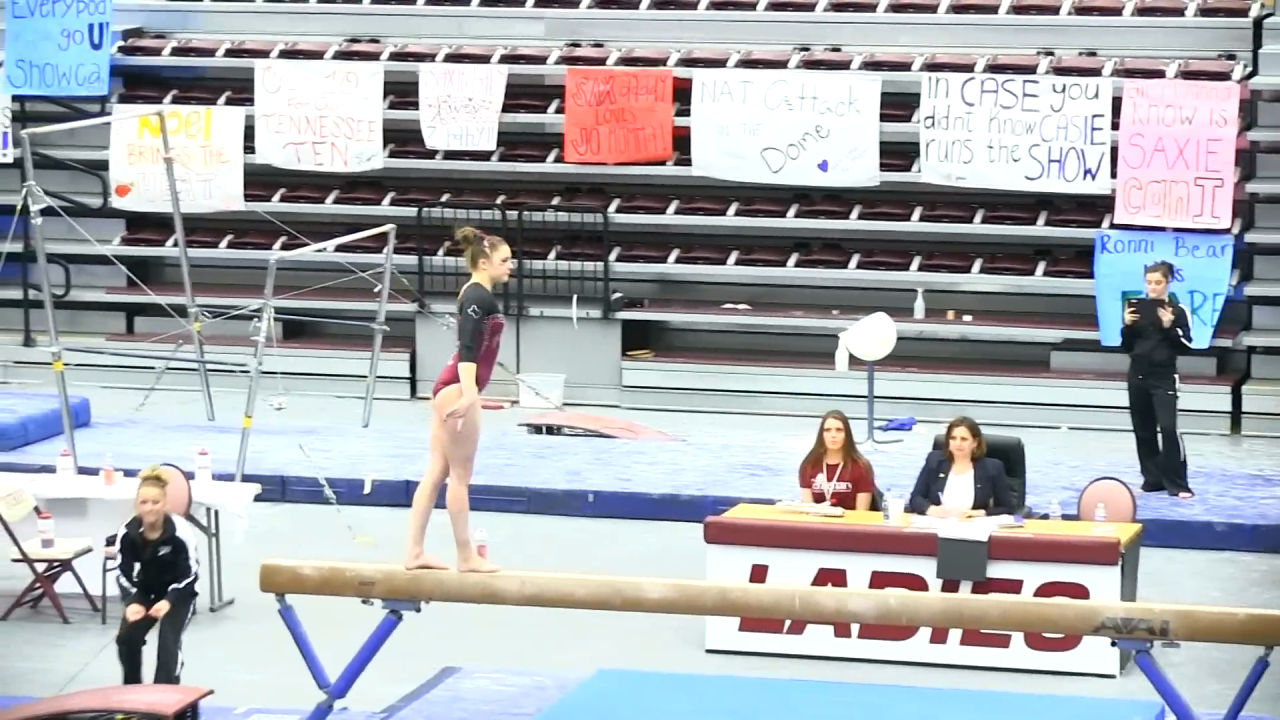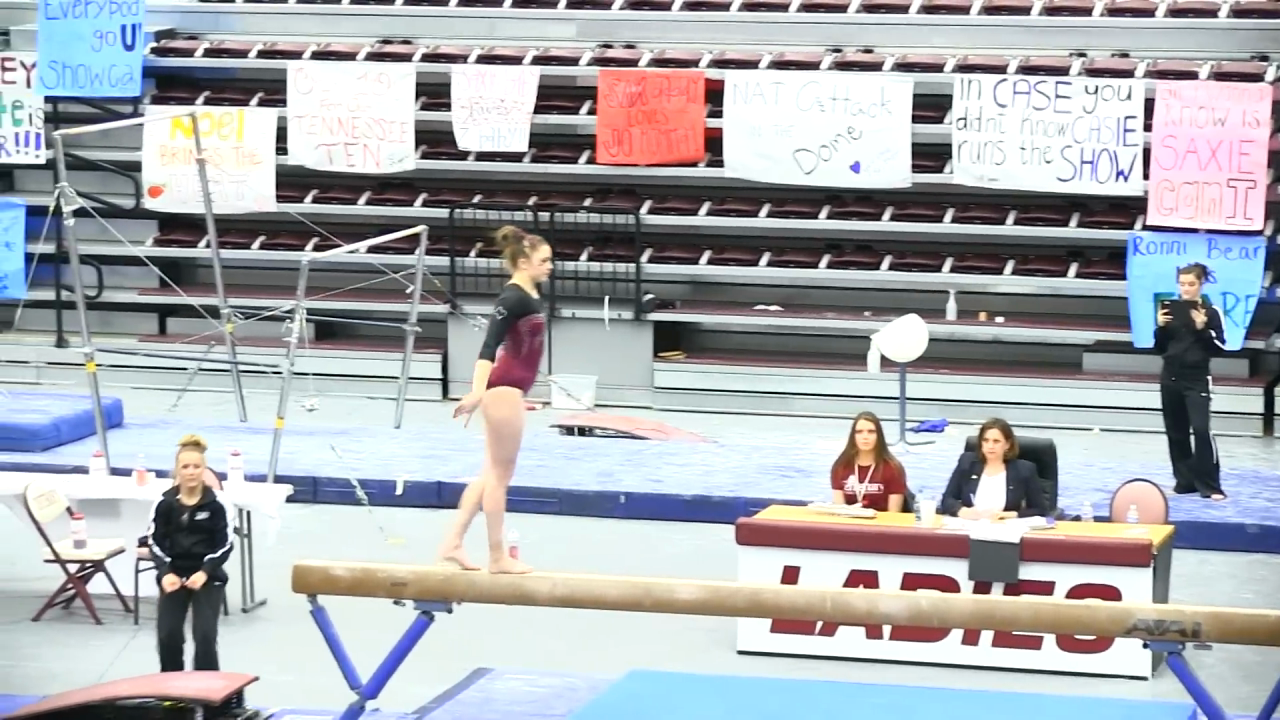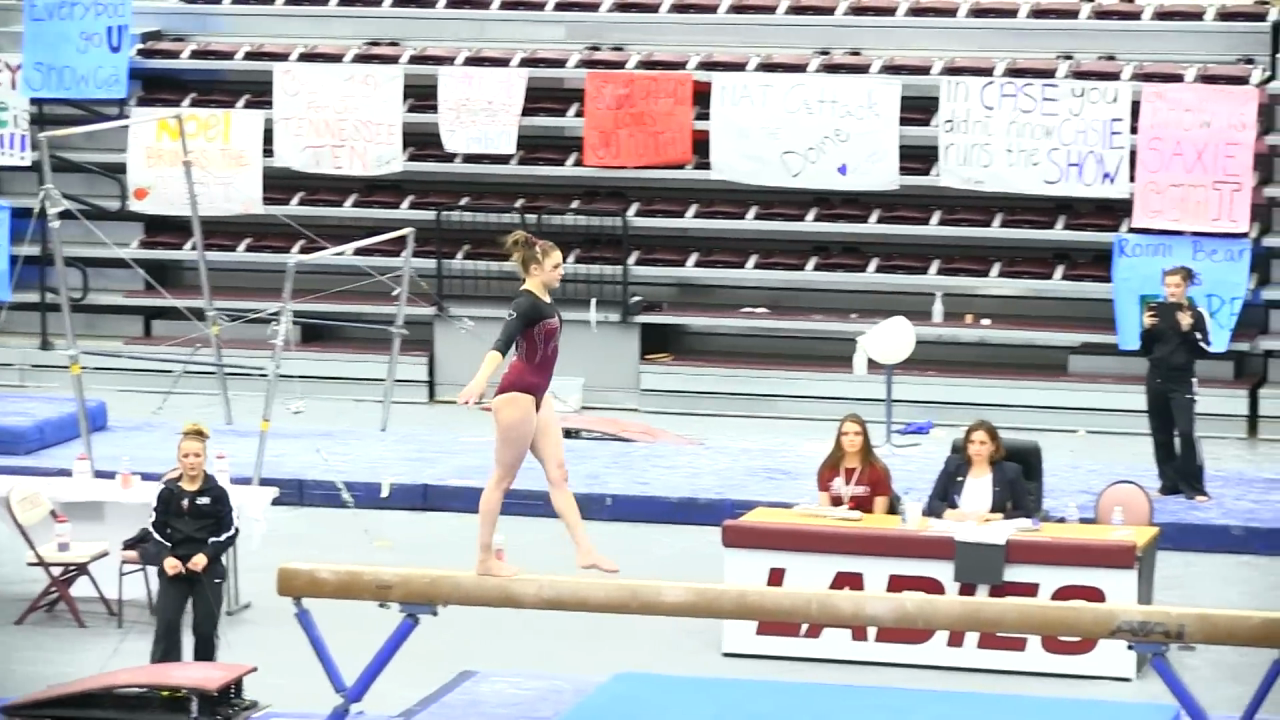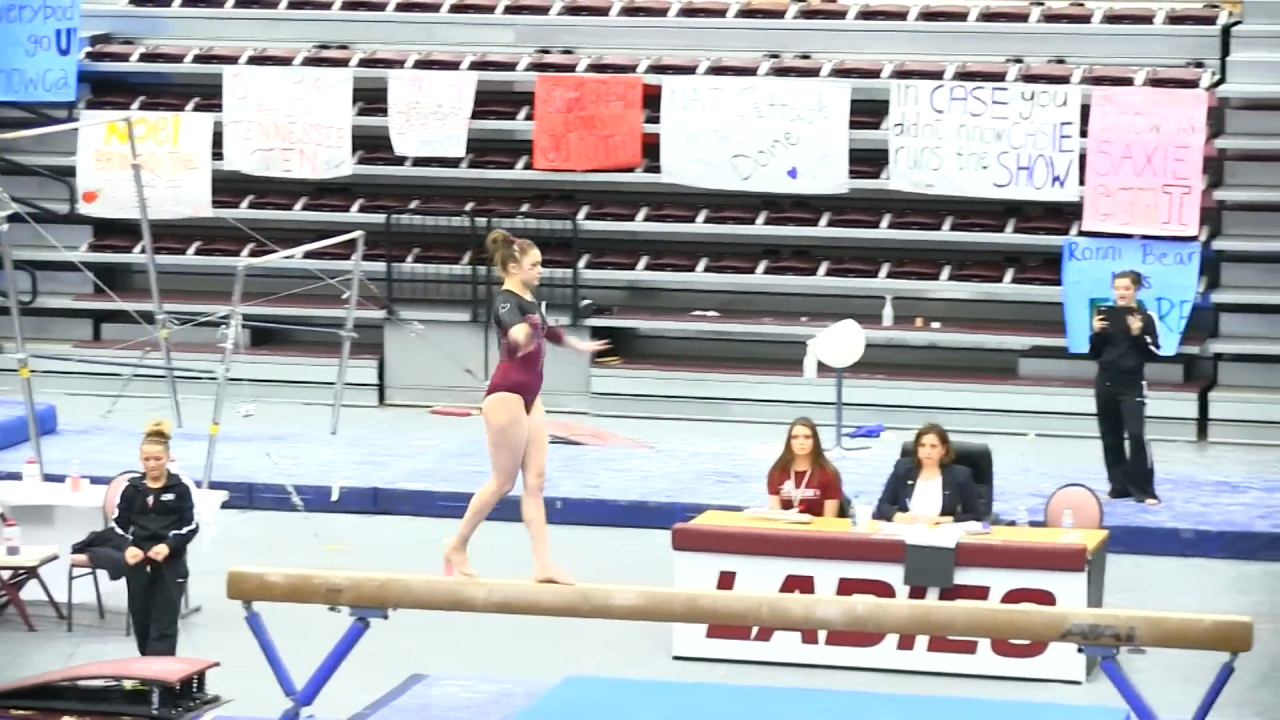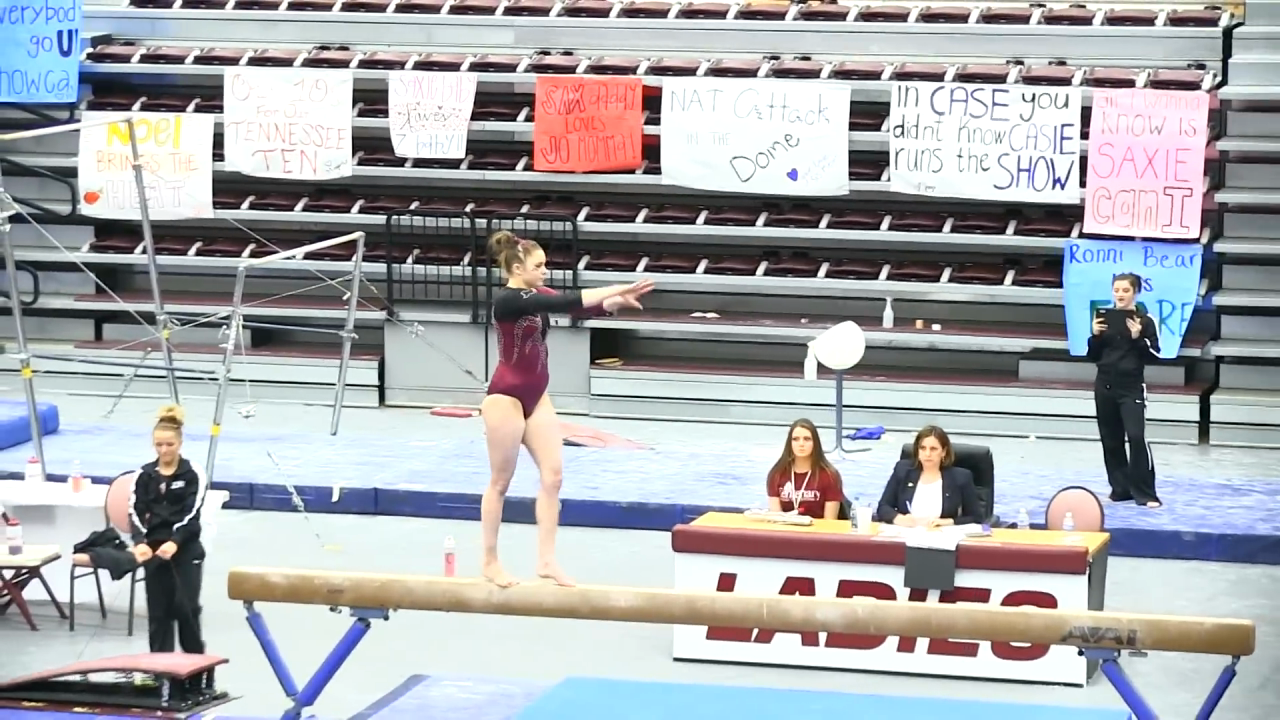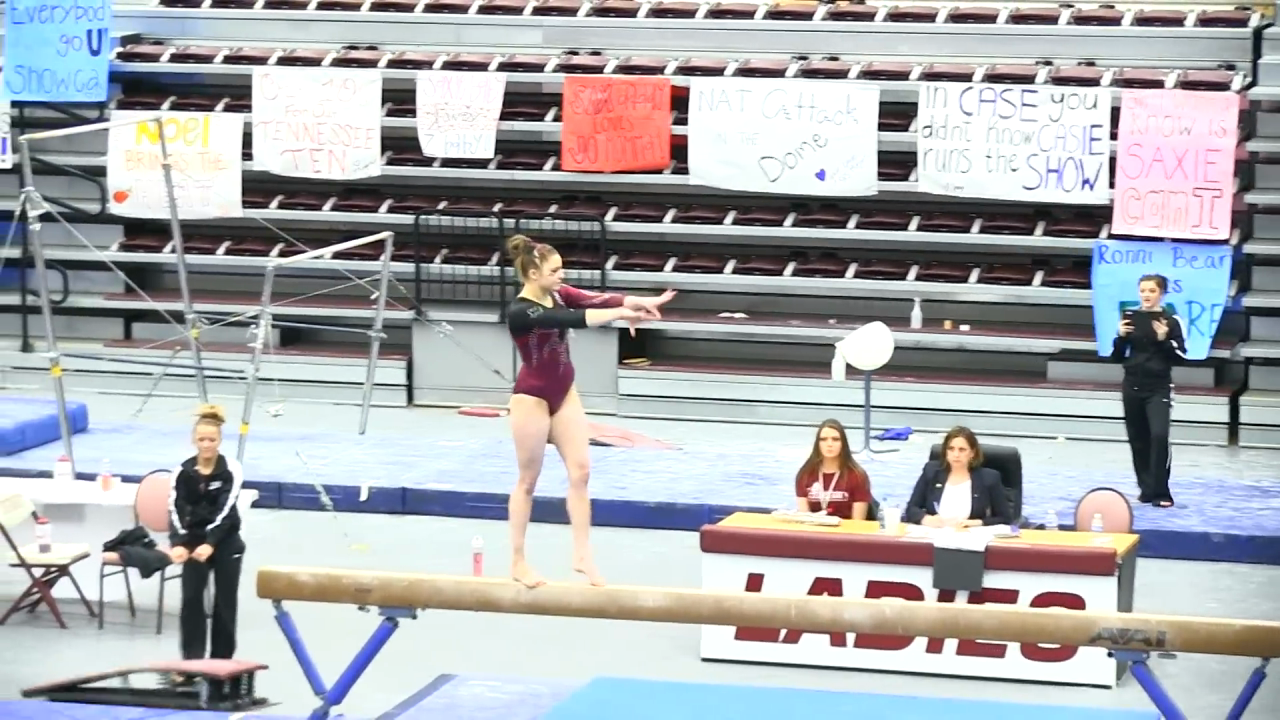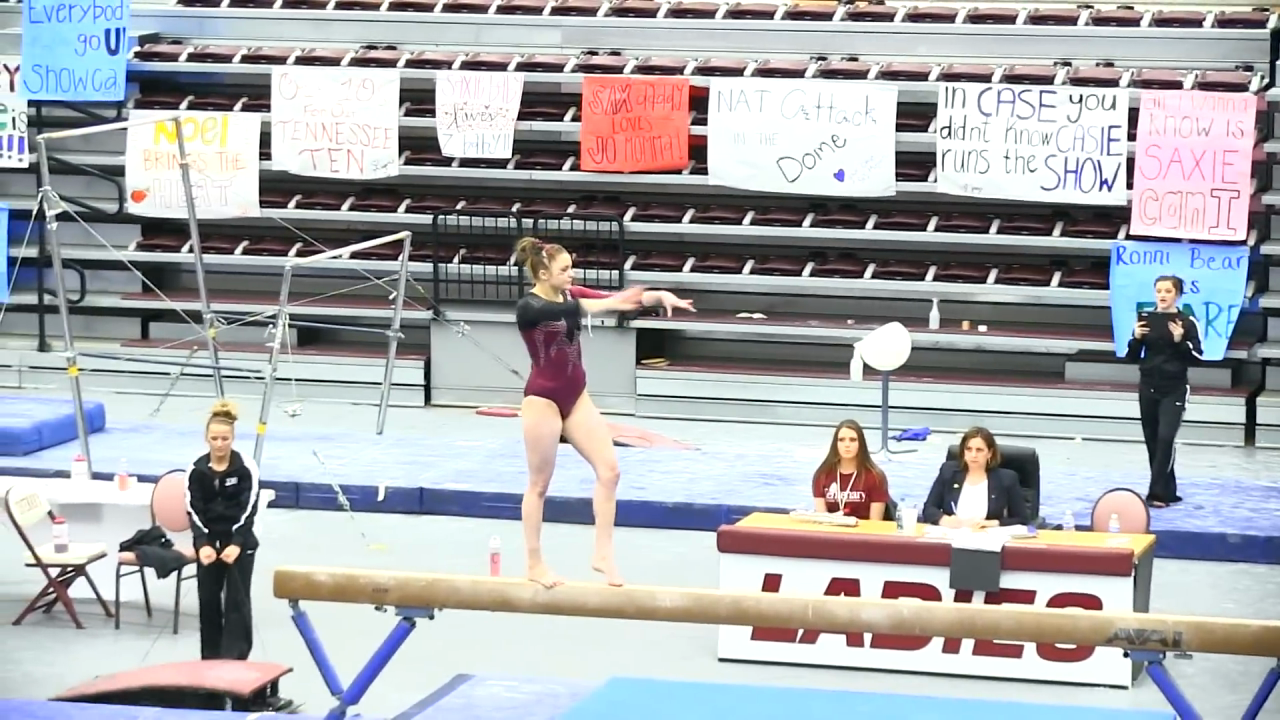
dt=0.3s
person 1, frame 1
left shoulder: (474, 293)
right shoulder: (479, 297)
right elbow: (468, 349)
right wrist: (468, 395)
left hip: (451, 387)
right hip: (458, 388)
left knee: (436, 472)
right knee: (460, 475)
left ankle: (415, 551)
right ankle: (466, 556)
person 1, frame 2
left shoulder: (529, 294)
right shoulder: (513, 298)
right elbow: (489, 346)
right wrist: (476, 390)
left hip: (513, 391)
right hip: (505, 391)
left knee: (492, 473)
right knee: (501, 476)
left ankle: (452, 544)
right ankle: (497, 557)
person 1, frame 3
left shoulder: (543, 299)
right shoulder: (526, 303)
right elbow: (502, 341)
right wrist: (481, 379)
left hip: (536, 396)
right hip: (516, 395)
left knee: (559, 476)
right knee: (502, 479)
left ankle: (585, 551)
right ankle: (486, 557)
person 1, frame 4
left shoulder: (529, 299)
right shoulder: (508, 301)
left elbow: (545, 328)
right elbow: (511, 322)
left wrist: (578, 344)
right wrist: (518, 335)
left hip: (529, 398)
right hip: (507, 397)
left knee: (536, 481)
right knee: (503, 483)
left ankle: (544, 564)
right ankle: (456, 548)
person 1, frame 5
left shoulder: (537, 294)
right shoulder: (507, 299)
left elbow: (581, 306)
right elbow: (565, 302)
left wrist: (618, 298)
right wrist: (615, 291)
left hip: (536, 398)
right hip: (505, 398)
left knee: (552, 477)
right knee: (500, 482)
left ankle: (546, 560)
right ankle: (490, 561)
person 1, frame 6
left shoulder: (557, 293)
right shoulder: (520, 312)
left elbow: (596, 301)
right elbow: (573, 319)
left wrist: (638, 302)
right wrist: (621, 313)
left hip: (564, 395)
right hip: (532, 398)
left knee: (580, 472)
right knee: (528, 480)
left ankle: (582, 555)
right ankle: (518, 562)
person 1, frame 7
left shoulder: (570, 294)
right shoulder: (529, 307)
left elbow: (612, 299)
right elbow: (568, 310)
left wrist: (659, 295)
right wrist: (612, 303)
left hip: (576, 397)
right hip: (543, 400)
left knee: (609, 471)
right knee: (540, 483)
left ankle: (603, 554)
right ankle: (534, 563)
person 2, frame 1
left shoulder: (180, 531)
right shoulder: (128, 532)
left elbow: (189, 574)
right elbow: (123, 573)
left wrist: (168, 601)
right wrist: (130, 602)
left hip: (179, 591)
right hip: (144, 589)
left knee: (169, 644)
right knee: (127, 638)
person 2, frame 2
left shoulder: (217, 503)
right shoulder: (164, 502)
left elbow: (225, 545)
right elbow: (155, 543)
left wrist: (205, 572)
right wrist: (165, 572)
left hip: (207, 576)
right hip: (174, 575)
left knee: (205, 633)
right knee: (168, 636)
person 2, frame 3
left shoulder: (218, 491)
right shoulder: (167, 491)
left elbow: (230, 531)
right elbow: (156, 529)
left wrist: (207, 555)
right wrist: (166, 556)
left hip: (208, 567)
right hip: (174, 568)
left knee: (205, 629)
right knee: (166, 626)
person 2, frame 4
left shoulder: (183, 487)
right shoulder: (130, 488)
left elbow: (191, 525)
right elbow: (118, 524)
left wrist: (168, 545)
right wrist: (128, 547)
left hip: (171, 565)
right hip: (138, 565)
left knee: (163, 629)
right knee: (142, 625)
person 2, frame 5
left shoulder: (193, 474)
right shoulder: (145, 475)
left elbow: (192, 513)
right elbow: (136, 512)
left wrist: (175, 542)
right wrist: (140, 542)
left hip: (186, 550)
right hip: (154, 550)
left knee: (187, 607)
right knee: (158, 611)
person 2, frame 6
left shoulder: (232, 470)
right shoulder: (183, 472)
left elbow: (226, 511)
right elbow: (176, 510)
left wrist: (210, 543)
right wrist: (177, 544)
left hip: (226, 543)
right hip: (194, 542)
left knee: (224, 604)
right knee: (190, 600)
left ankle: (221, 662)
right ankle: (190, 660)
person 2, frame 7
left shoulder: (246, 466)
right shoulder: (197, 469)
left elbow: (248, 508)
right elbow: (194, 510)
left wrist: (236, 544)
right wrist: (202, 544)
left hip: (240, 541)
right hip: (209, 540)
left knee: (237, 601)
right knee: (208, 598)
left ankle: (235, 659)
right ankle: (211, 653)
person 3, frame 1
left shoulder: (1177, 311)
right shoulder: (1137, 308)
left elbow: (1185, 346)
right elbow: (1127, 347)
left wrist: (1169, 327)
right wrist: (1127, 326)
left hip: (1164, 377)
right hip: (1137, 376)
left knee: (1168, 428)
right knee: (1143, 430)
left ankle: (1177, 483)
right ankle: (1153, 478)
person 3, frame 2
left shoulder: (1210, 312)
right shoulder: (1170, 310)
left elbow: (1219, 347)
right elbow: (1160, 348)
left wrist: (1202, 329)
right wrist: (1160, 327)
left hip: (1196, 380)
right hip: (1170, 378)
left knee: (1201, 430)
right knee: (1176, 432)
left ankle: (1209, 485)
right ankle: (1185, 480)
person 3, frame 3
left shoulder: (1196, 315)
right shoulder: (1156, 312)
left elbow: (1204, 350)
right elbow: (1146, 351)
left wrist: (1188, 331)
right wrist: (1146, 330)
left hip: (1182, 381)
right hip: (1156, 380)
left knee: (1186, 432)
right knee: (1161, 433)
left ankle: (1193, 486)
right ankle: (1170, 481)
person 3, frame 4
left shoulder: (1145, 318)
right shoulder: (1106, 316)
left elbow: (1153, 353)
right elbow: (1095, 354)
left wrist: (1138, 334)
right wrist: (1096, 333)
left hip: (1131, 384)
right hip: (1105, 383)
left knee: (1136, 435)
right knee: (1110, 436)
left ankle: (1143, 489)
right ankle: (1120, 484)
person 3, frame 5
left shoulder: (1145, 321)
right shoulder: (1104, 317)
left elbow: (1154, 355)
right elbow: (1093, 356)
left wrist: (1137, 338)
right wrist: (1095, 335)
left hip: (1131, 387)
right hip: (1105, 385)
left knee: (1136, 437)
right knee: (1110, 439)
left ankle: (1145, 492)
right ankle: (1120, 487)
person 3, frame 6
left shoulder: (1171, 321)
right shoulder: (1130, 318)
left elbow: (1180, 356)
right elbow: (1117, 357)
left wrist: (1164, 340)
right wrist: (1120, 337)
left hip: (1158, 388)
right hip: (1132, 386)
left knee: (1159, 436)
right knee: (1138, 440)
left ankle: (1160, 492)
right ankle: (1147, 488)
person 3, frame 7
left shoulder: (1187, 322)
right shoulder: (1145, 319)
left elbow: (1197, 358)
right elbow: (1132, 358)
left wrist: (1180, 341)
right wrist: (1136, 338)
left hip: (1174, 389)
right hip: (1148, 387)
left knee: (1165, 438)
right knee: (1152, 440)
left ankle: (1157, 493)
right ankle: (1167, 491)
